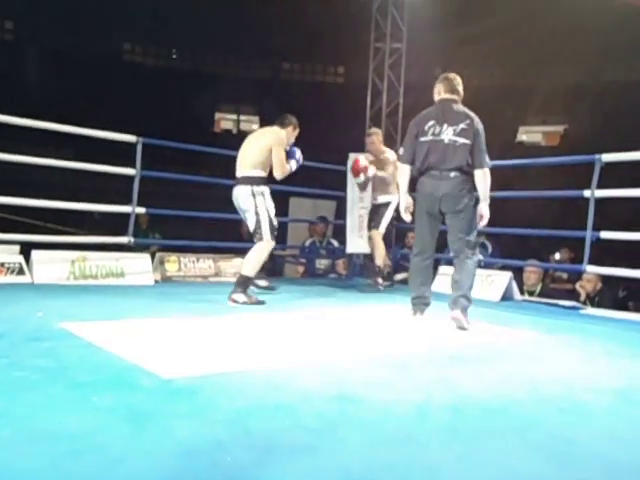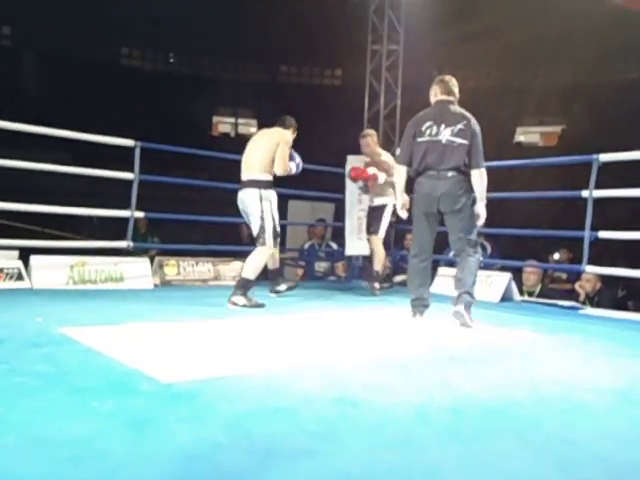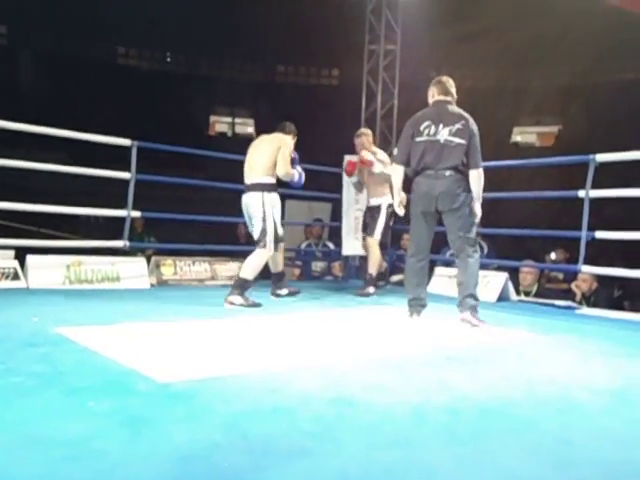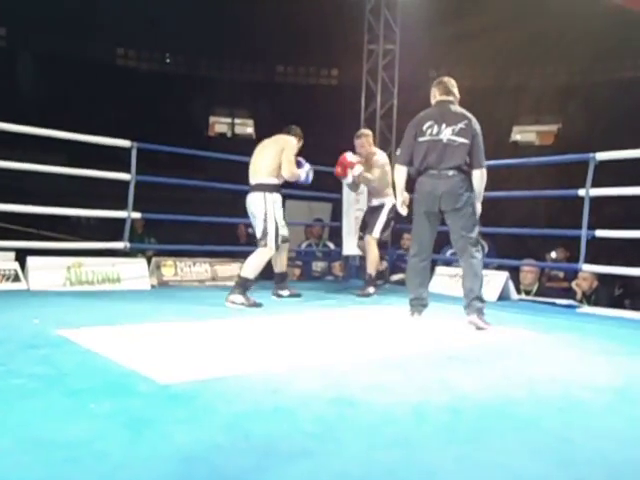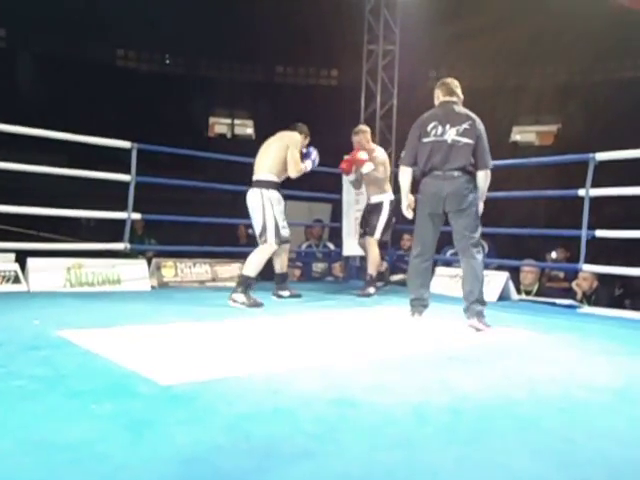
dt=0.1s
person 1, frame 1
left shoulder: (421, 119)
right shoulder: (471, 120)
left elbow: (405, 163)
right elbow: (481, 167)
left wrist: (403, 195)
right wrist: (484, 201)
left hip: (428, 186)
right hip: (459, 187)
left knee: (423, 248)
right knee: (465, 250)
left ankle: (419, 306)
right ankle: (459, 305)
person 1, frame 2
left shoulder: (418, 120)
right shoulder: (468, 121)
left elbow: (402, 163)
right elbow: (477, 167)
left wrist: (400, 194)
right wrist: (481, 201)
left hip: (425, 186)
right hip: (457, 187)
left knee: (421, 249)
right knee: (467, 248)
left ankle: (418, 307)
right ankle: (463, 301)
person 1, frame 3
left shoulder: (417, 120)
right shoulder: (466, 121)
left elbow: (399, 162)
right elbow: (475, 167)
right wrist: (477, 200)
left hip: (423, 186)
right hip: (455, 187)
left knee: (418, 249)
right knee: (466, 248)
left ankle: (415, 307)
right ankle: (468, 305)
person 1, frame 4
left shoulder: (420, 120)
right shoulder: (469, 121)
left elbow: (402, 163)
right elbow: (478, 167)
left wrist: (400, 192)
right wrist: (478, 198)
left hip: (426, 186)
right hip: (458, 186)
left knee: (420, 249)
right knee: (469, 248)
left ankle: (416, 307)
right ankle: (474, 308)
person 1, frame 5
left shoulder: (424, 121)
right shoulder: (473, 122)
left elbow: (406, 164)
right elbow: (483, 168)
left wrist: (405, 194)
right wrist: (480, 197)
left hip: (431, 187)
right hip: (462, 187)
left knee: (422, 249)
right knee: (471, 250)
left ankle: (417, 307)
right ankle: (475, 312)
person 2, frame 1
left shoulder: (262, 132)
right shoulder: (280, 134)
right elbow: (279, 173)
left wrist: (283, 155)
right wrist: (293, 163)
left hip: (242, 188)
right hip: (254, 189)
left knee: (267, 234)
right knee: (265, 240)
left ankle: (255, 277)
right ankle: (238, 291)
person 2, frame 2
left shoulder: (262, 134)
right shoulder: (284, 135)
right elbow: (279, 169)
left wrist: (285, 160)
right wrist: (293, 167)
left hip: (246, 192)
right hip: (260, 192)
left knee: (272, 238)
right knee: (266, 244)
left ankle: (277, 282)
right ankle: (238, 293)
person 2, frame 3
left shoulder: (261, 140)
right shoulder: (285, 140)
right elbow: (283, 172)
left wrist: (287, 164)
right wrist: (295, 174)
left hip: (251, 195)
right hip: (264, 196)
left knee: (277, 241)
right knee: (266, 247)
left ankle: (279, 287)
right ankle: (235, 293)
person 2, frame 4
left shoulder: (266, 143)
right shoulder: (289, 141)
right elbow: (288, 173)
left wrist: (289, 169)
right wrist: (302, 174)
left hip: (255, 196)
right hip: (267, 196)
left knee: (282, 242)
right knee: (268, 247)
left ankle: (281, 287)
right ankle: (237, 293)
person 2, frame 5
left shoulder: (278, 139)
right shoulder: (293, 138)
right elbow: (295, 172)
left wrist: (291, 166)
right wrist: (309, 162)
left hip: (264, 192)
right hip: (265, 192)
left knee: (283, 241)
right knee: (268, 244)
left ankle: (281, 288)
right ankle: (240, 291)
person 3, frame 1
left shoulder: (389, 156)
right shoulder: (371, 159)
left elbow: (389, 180)
right elbow: (363, 187)
left wrist: (370, 170)
right wrist: (359, 175)
left hip: (389, 202)
right hip: (376, 203)
left knee: (376, 235)
right knee: (375, 239)
left ankle: (378, 275)
right ankle: (385, 277)
person 3, frame 2
left shoulder: (386, 159)
right shoulder: (367, 162)
left wrist: (379, 176)
right wrist: (358, 179)
left hip: (385, 205)
right hip: (373, 205)
left knee: (376, 240)
right knee: (374, 243)
left ankle: (376, 280)
right ankle: (385, 278)
person 3, frame 3
left shoulder: (380, 157)
right shoulder: (362, 159)
left elbow: (393, 177)
right elbow: (359, 187)
left wrist: (372, 164)
right wrist: (352, 174)
left hip: (383, 205)
right hip: (371, 205)
left knee: (372, 241)
right knee: (367, 243)
left ankle: (370, 284)
right ankle: (380, 275)
person 3, frame 4
left shoulder: (380, 158)
right shoulder: (362, 160)
left elbow: (374, 183)
right elbow: (355, 188)
left wrist: (355, 168)
right wrist: (345, 176)
left hip: (385, 205)
right hip: (373, 205)
left knee: (371, 240)
right knee: (363, 242)
left ankle: (370, 284)
right ankle: (378, 274)
person 3, frame 5
left shoulder: (378, 154)
right shoulder: (360, 156)
left elbow: (381, 181)
right elbow: (357, 185)
left wrist: (366, 165)
right wrist: (348, 173)
left hip: (383, 202)
right hip: (372, 203)
left knee: (371, 241)
right knee: (364, 241)
left ankle: (370, 284)
right ankle: (377, 273)
